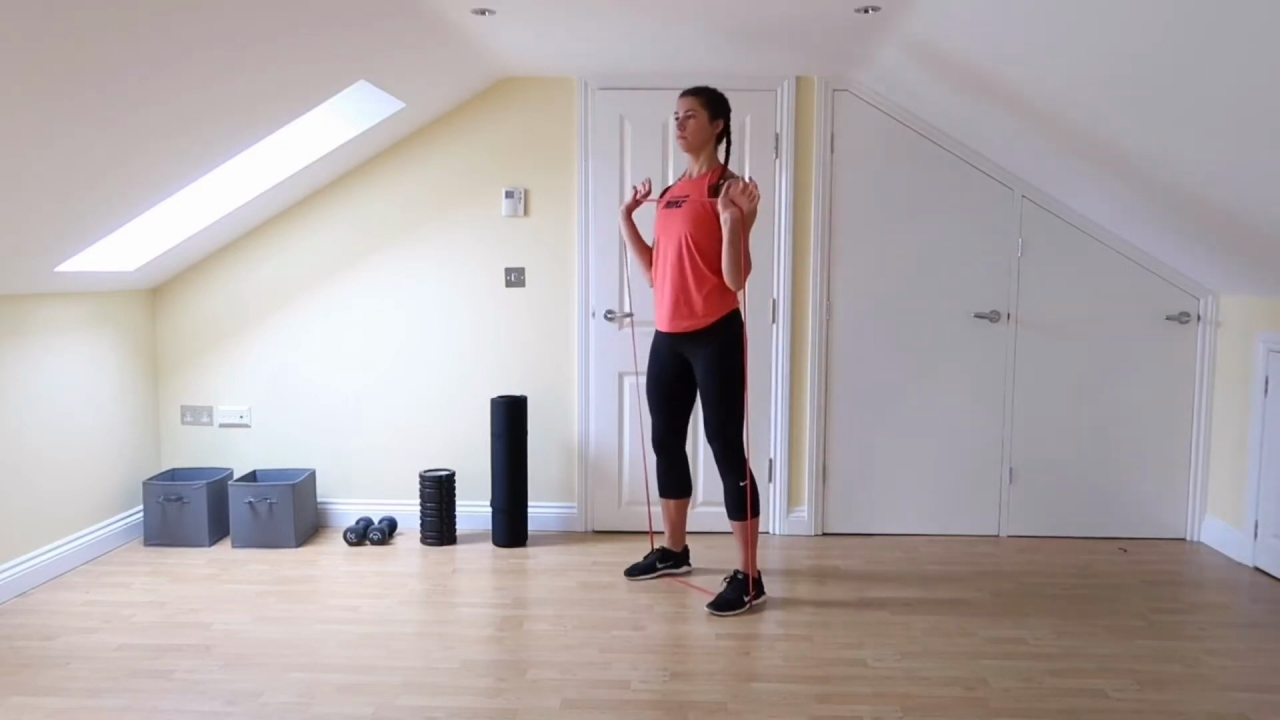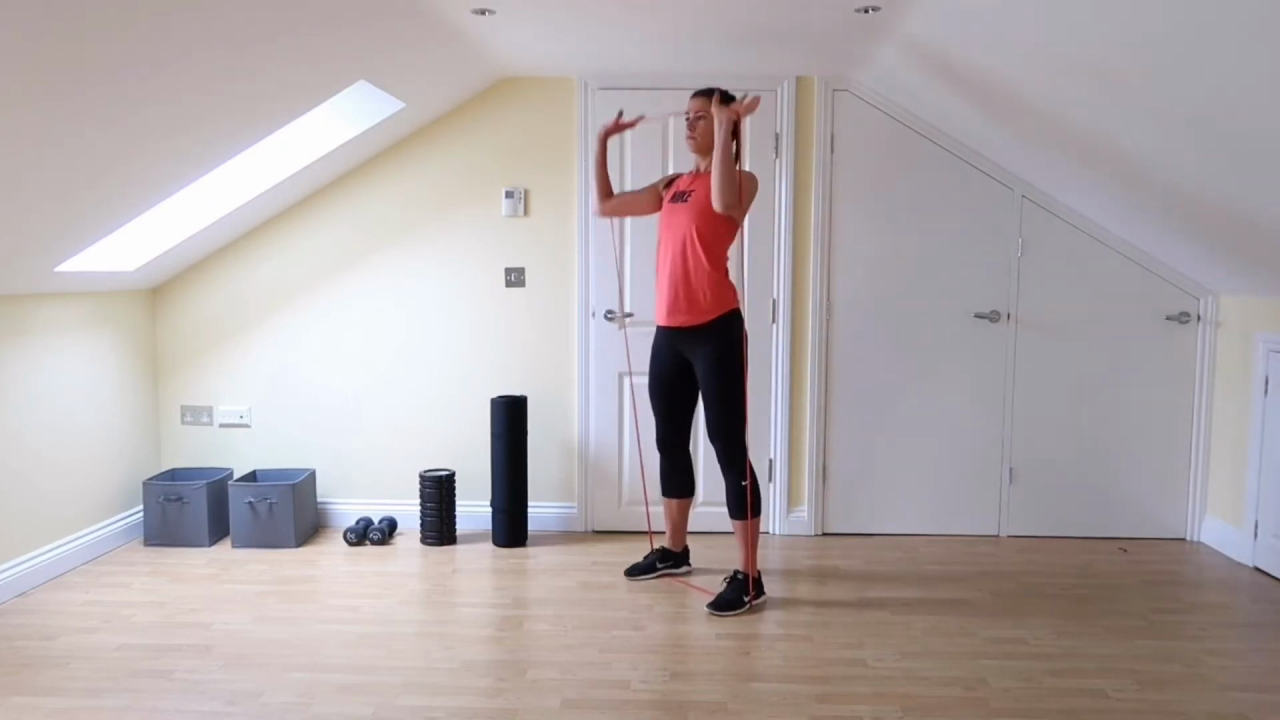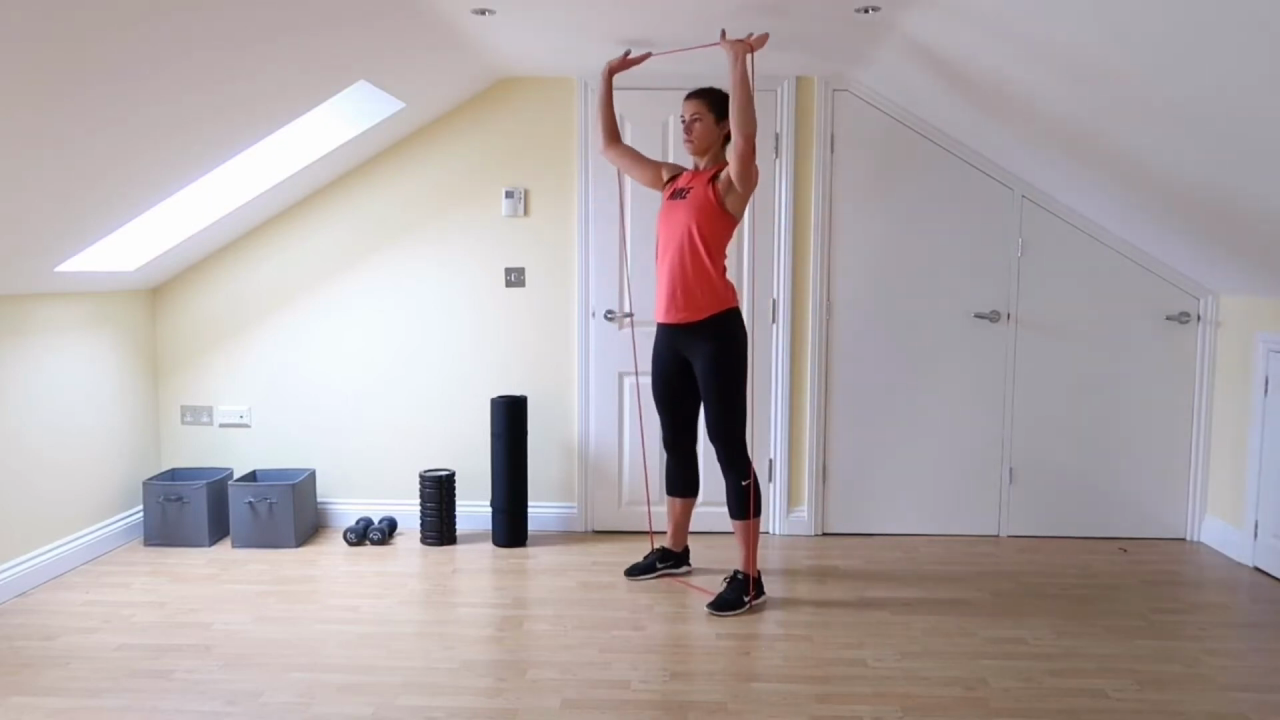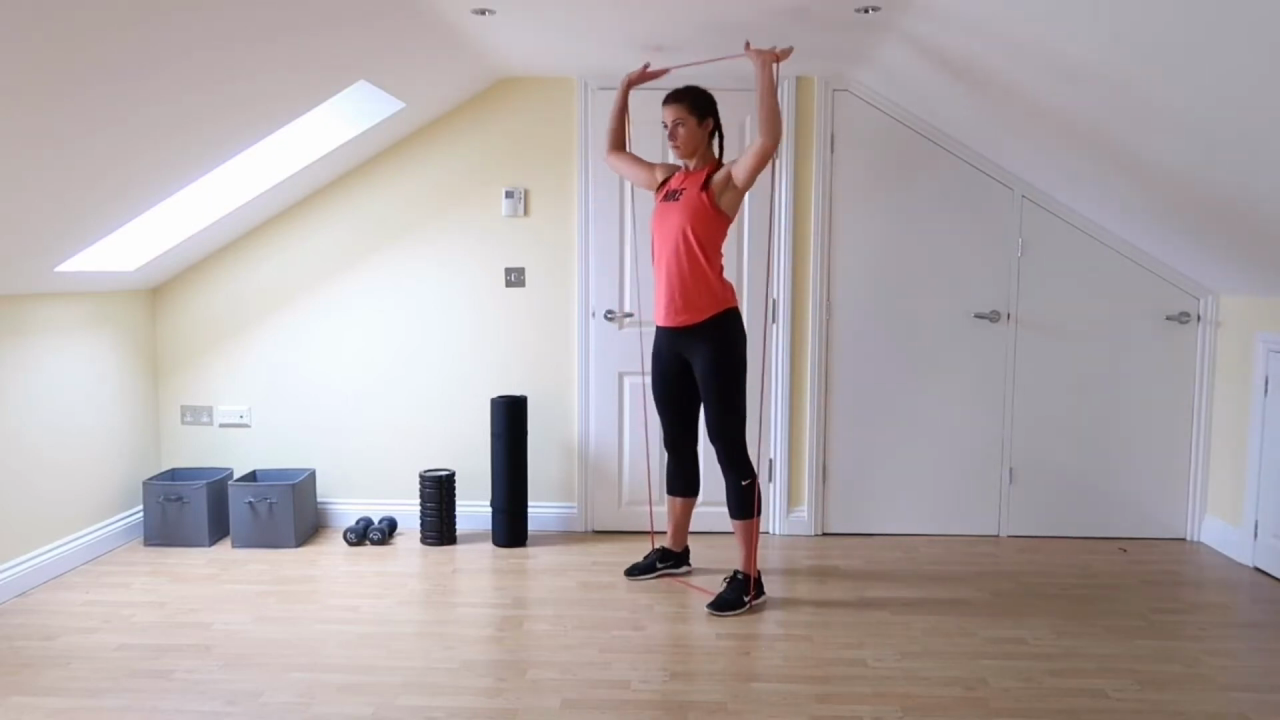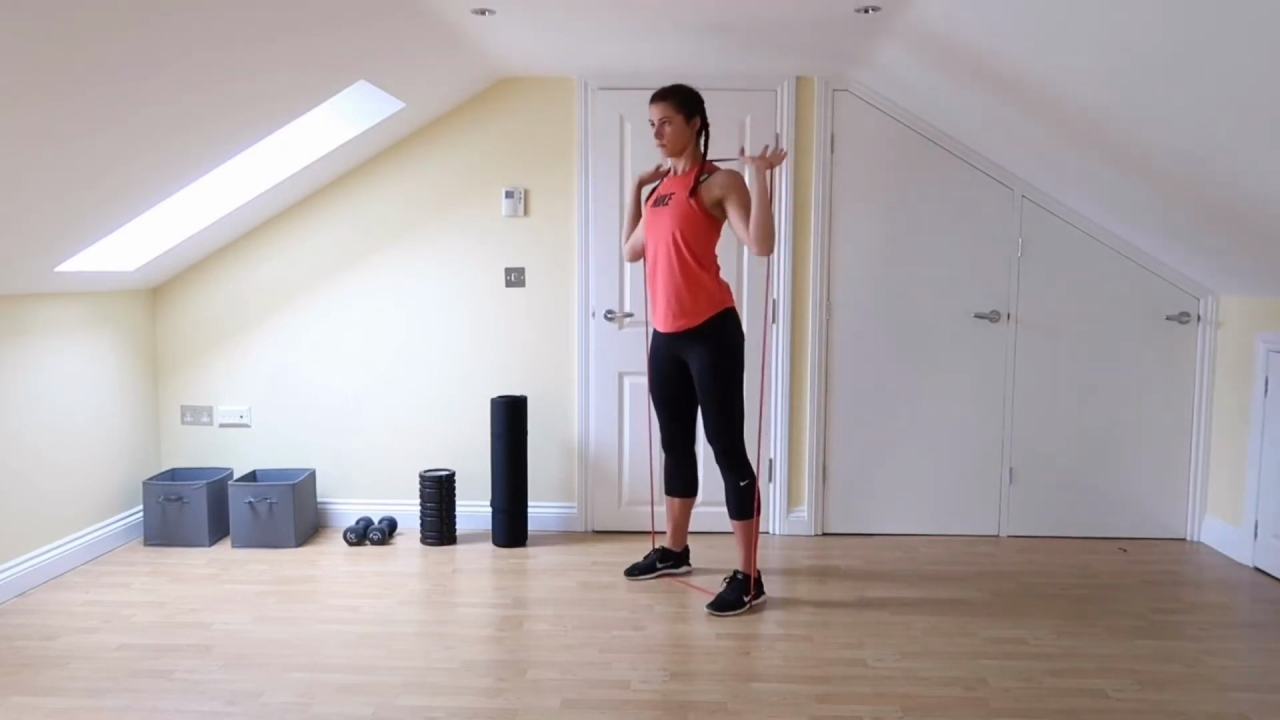
dt=0.5s
person 1, frame 1
left shoulder: (730, 189)
right shoulder: (670, 193)
left elbow: (736, 279)
left wrist: (732, 219)
right wrist: (626, 217)
left hip: (715, 335)
right hip: (668, 336)
left knee: (726, 449)
right knee: (666, 441)
left ankle: (748, 577)
right ankle: (673, 550)
person 1, frame 2
left shoulder: (738, 179)
right shoulder: (671, 186)
left elbow: (723, 204)
right elbow: (605, 205)
left wrist: (725, 125)
right wrist: (604, 141)
left hip: (715, 331)
right hip: (670, 332)
left knee: (728, 447)
right knee: (669, 441)
left ankle: (749, 576)
right ankle: (674, 549)
person 1, frame 3
left shoulder: (733, 181)
right shoulder: (671, 179)
left elbow: (746, 137)
right elbow: (610, 145)
left wrist: (738, 61)
right wrist: (609, 78)
left hip: (715, 330)
right hip: (670, 331)
left knee: (728, 448)
right knee: (677, 443)
left ankle: (748, 577)
right ankle: (674, 549)
person 1, frame 4
left shoulder: (726, 179)
right shoulder: (664, 179)
left elbow: (767, 141)
right elbow: (613, 152)
left wrist: (764, 70)
right wrist: (627, 89)
left hip: (713, 330)
right hip: (669, 332)
left knee: (728, 447)
right knee: (677, 443)
left ankle: (748, 576)
right ankle: (675, 548)
person 1, frame 5
left shoulder: (719, 182)
right shoulder: (661, 187)
left elbow: (761, 243)
right elbow: (632, 251)
left wrist: (758, 177)
right wrist: (637, 187)
left hip: (712, 333)
right hip: (666, 336)
left knee: (726, 448)
right knee: (675, 444)
left ankle: (748, 577)
right ankle: (674, 549)
